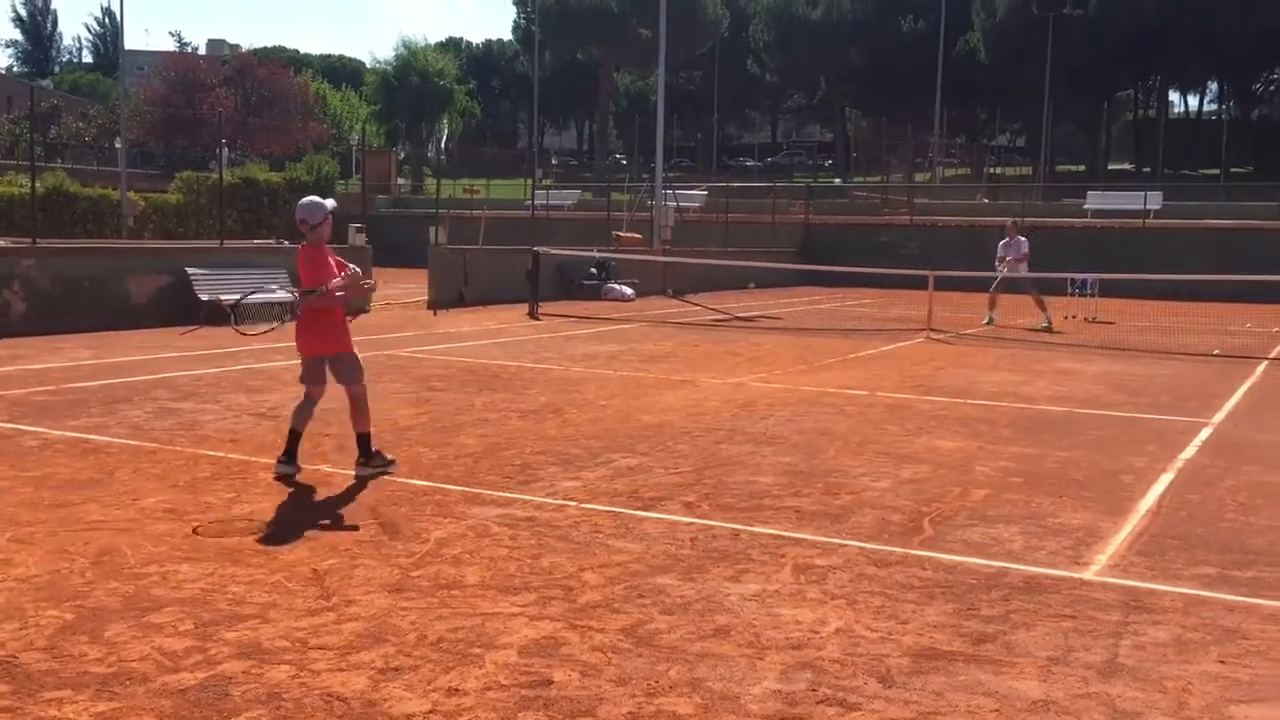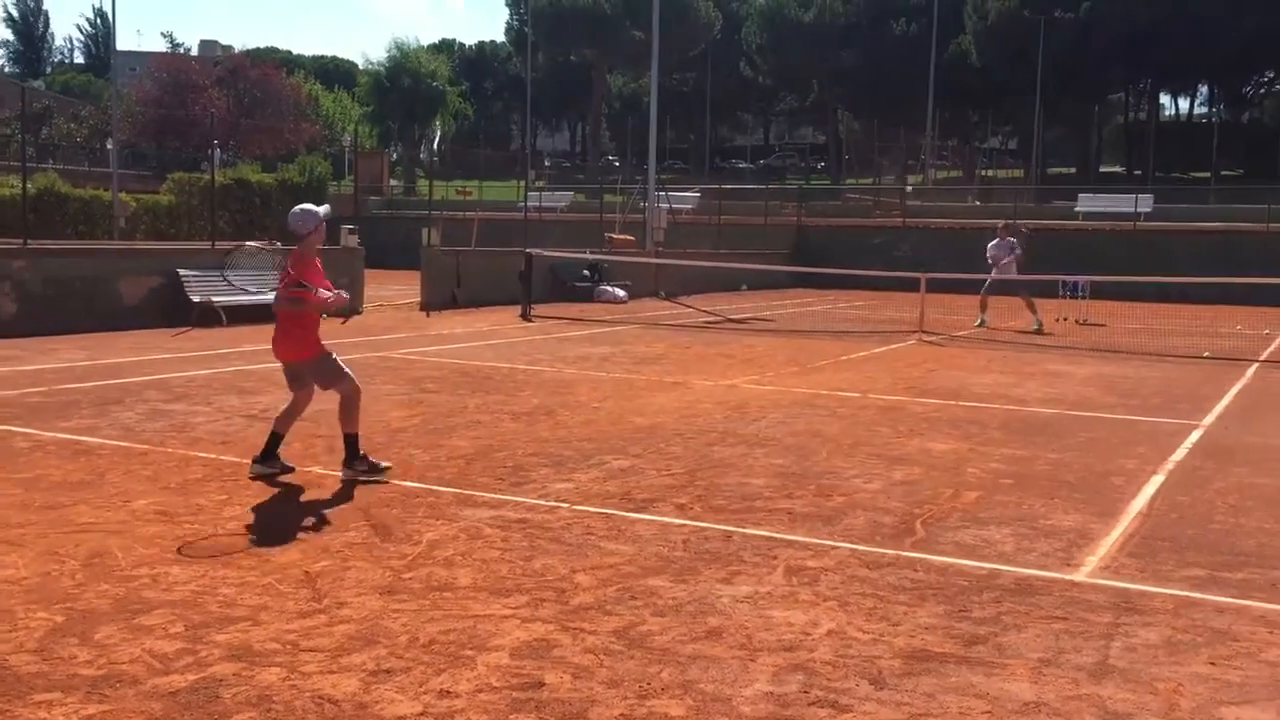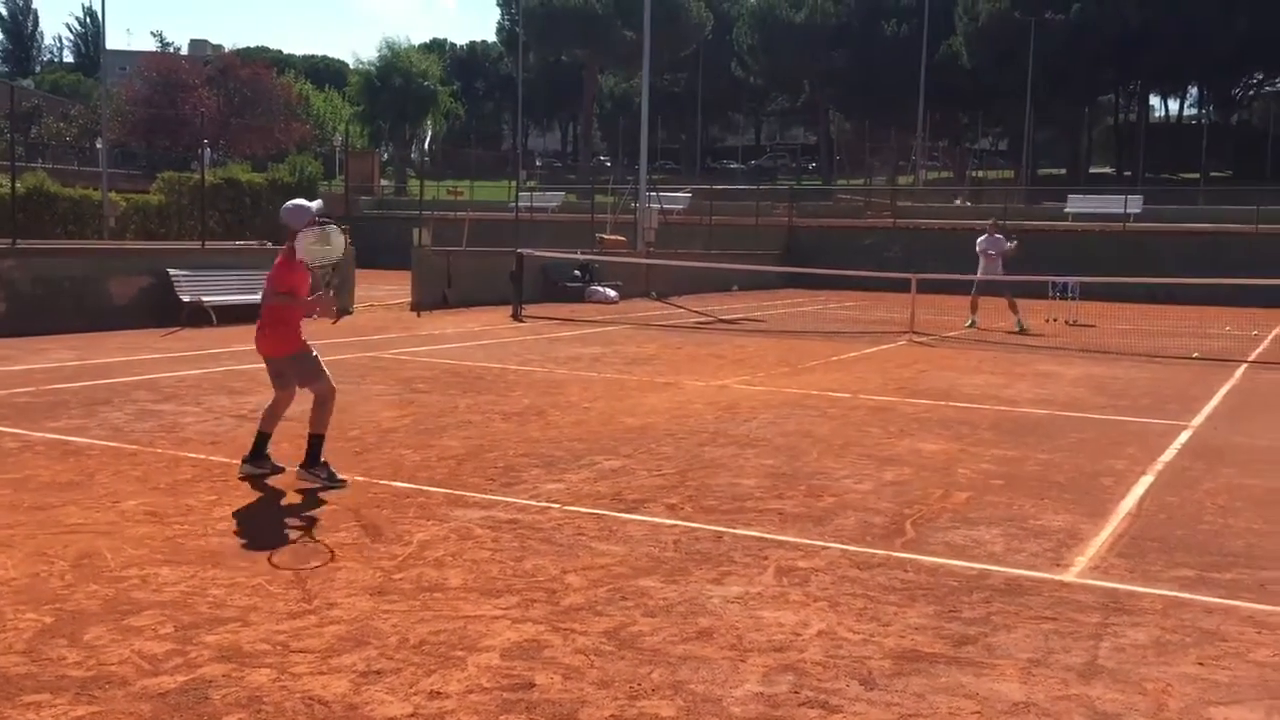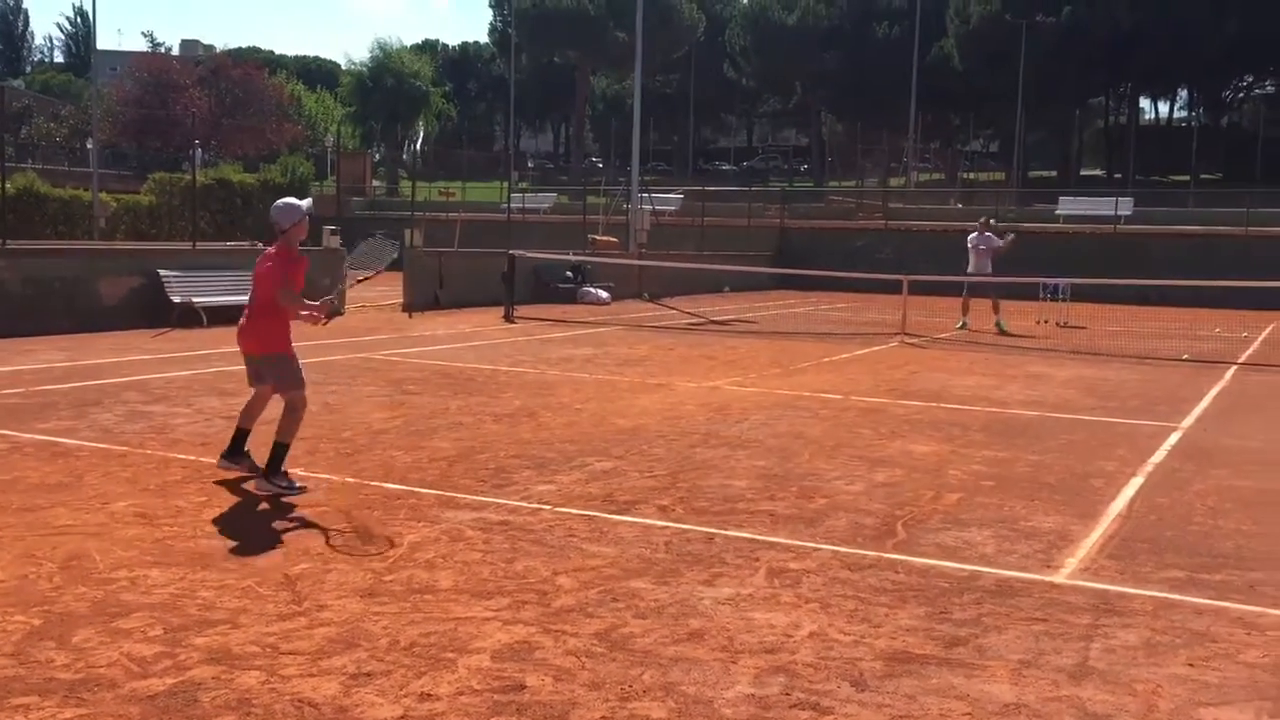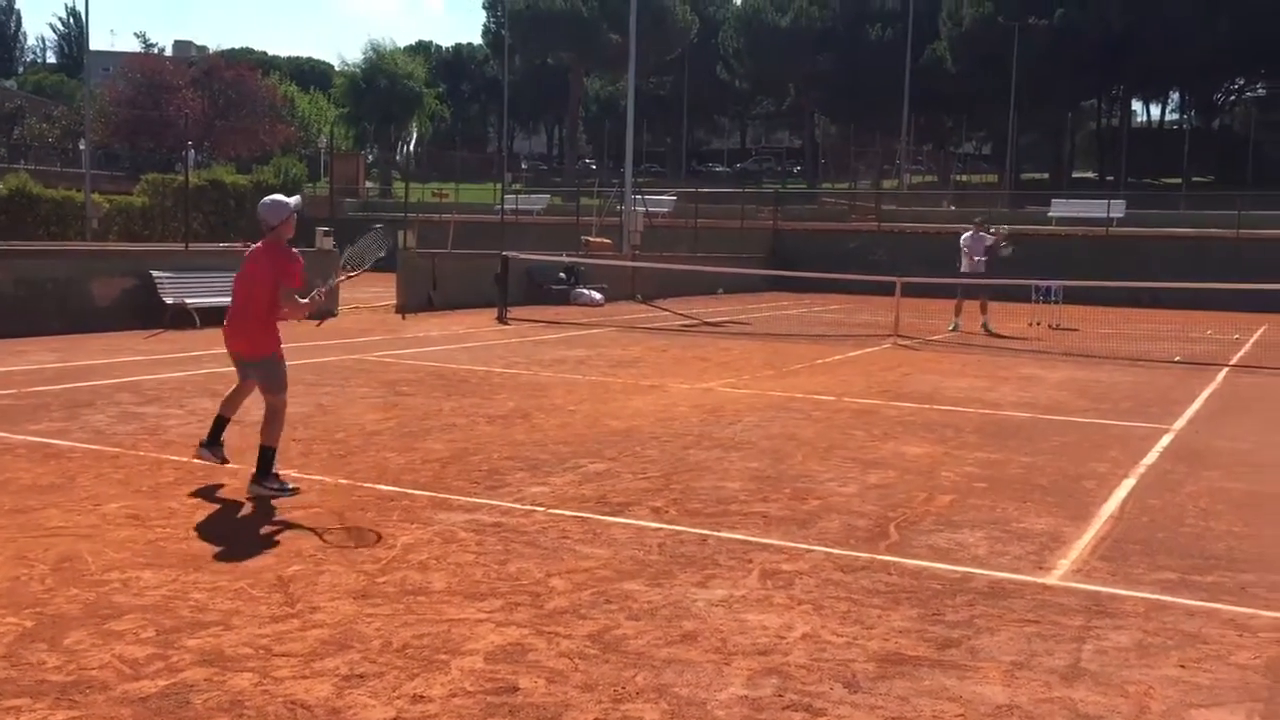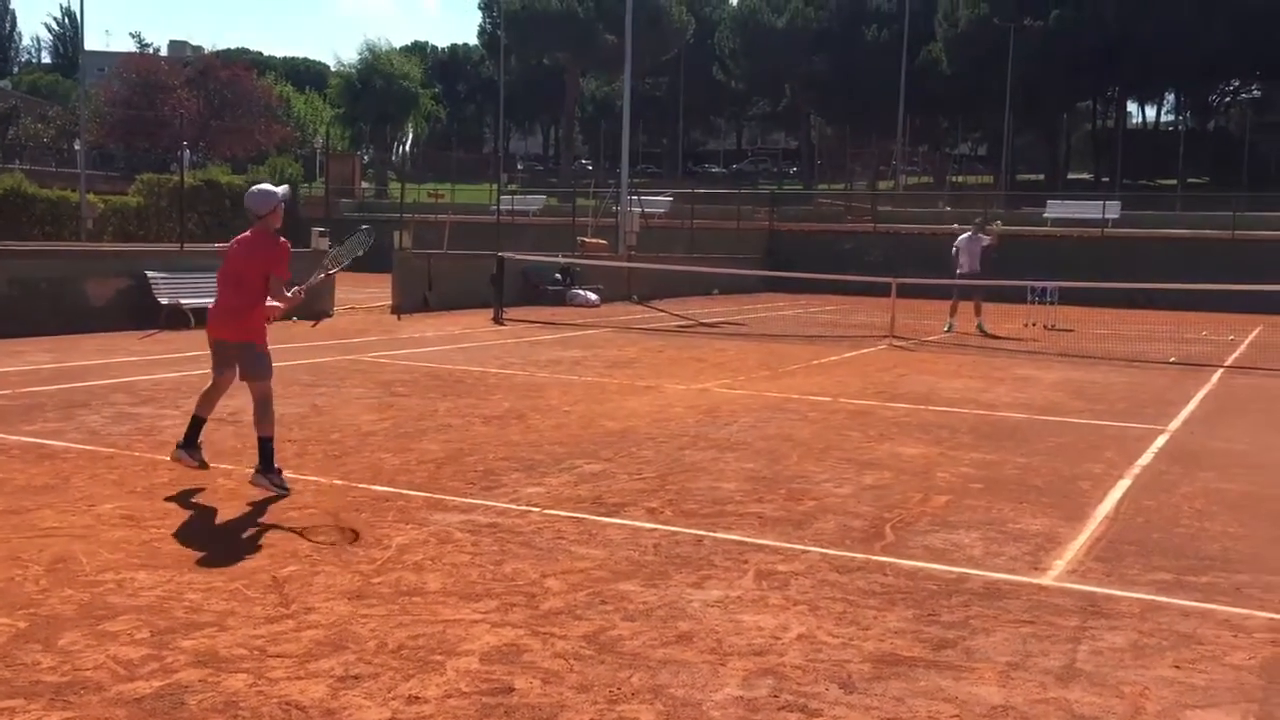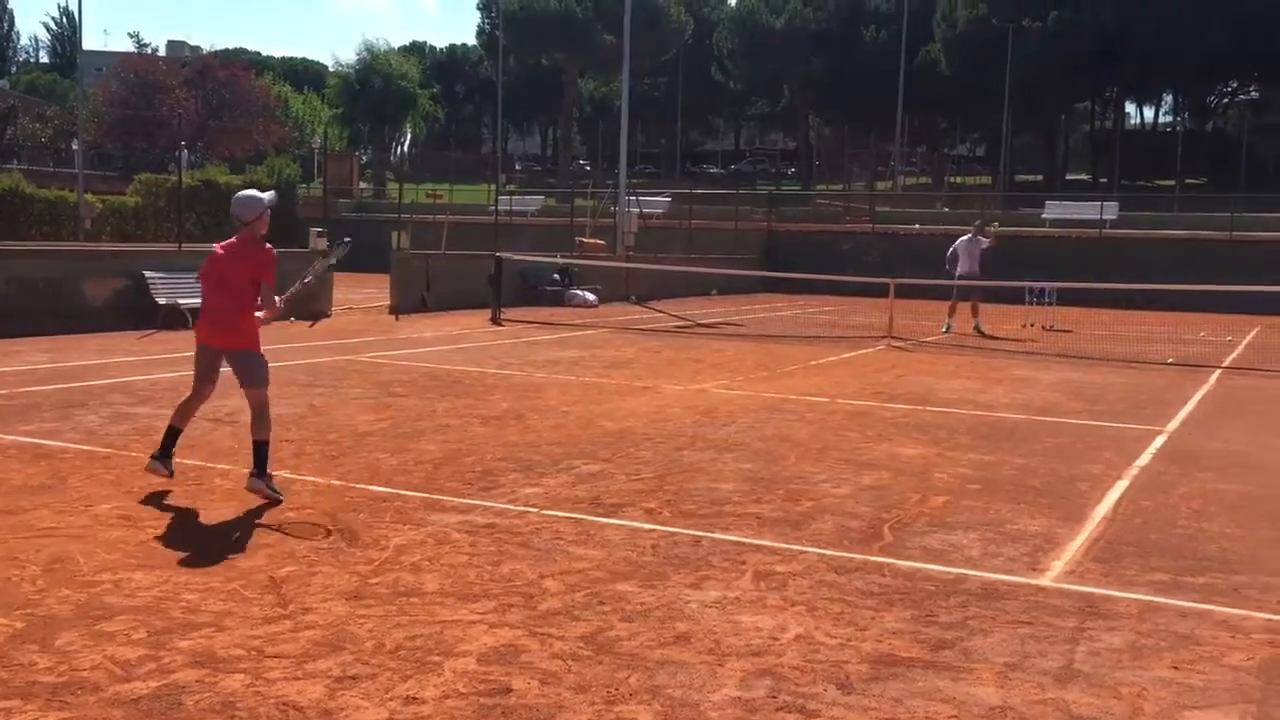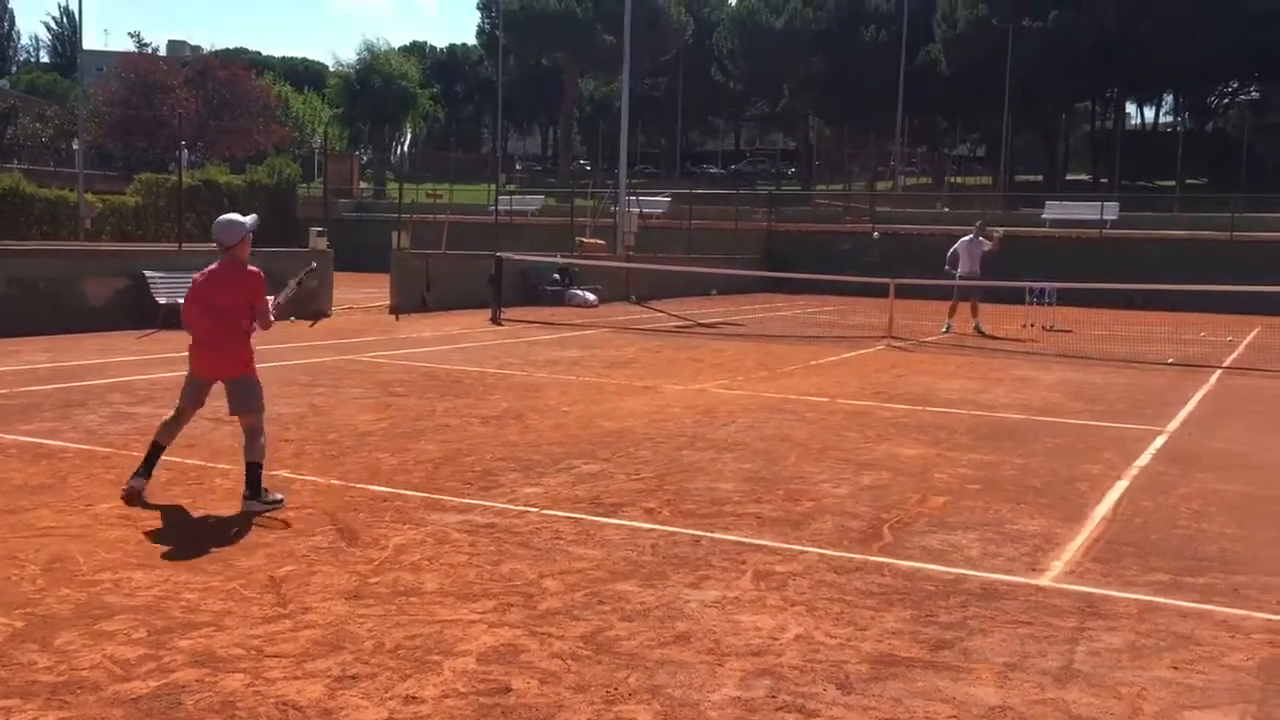
dt=0.1s
person 1, frame 1
left shoulder: (311, 251)
right shoulder: (318, 255)
left elbow: (347, 272)
right elbow: (310, 300)
left wrist: (352, 282)
right wrist: (350, 291)
left hip: (308, 337)
right hip: (333, 337)
left knee: (312, 394)
right knee: (357, 393)
left ankle: (289, 457)
right ankle: (366, 457)
person 1, frame 2
left shoulder: (310, 261)
right shoulder: (300, 264)
left elbow: (327, 294)
right elbow: (279, 304)
left wrist: (333, 299)
right wrist: (316, 305)
left hip: (289, 343)
right hip: (303, 344)
left knee: (301, 397)
right knee: (350, 392)
left ankle: (266, 458)
right ankle: (354, 461)
person 1, frame 3
left shoulder: (294, 257)
right shoulder: (292, 260)
right elbow: (271, 301)
left wrist: (319, 306)
right wrist: (311, 305)
left hip: (271, 337)
right hip: (283, 339)
left knee: (284, 395)
right knee: (325, 392)
left ankle: (256, 457)
right ankle: (312, 463)
person 1, frame 4
left shoulder: (271, 254)
right shoulder: (294, 258)
right elbow: (285, 300)
left wrist: (303, 314)
right wrist: (318, 308)
left hip: (249, 334)
right hip: (271, 339)
left knee: (263, 392)
right knee: (296, 401)
left ankle: (235, 453)
right ankle: (273, 474)
person 1, frame 5
left shoulder: (254, 252)
right shoulder: (288, 257)
right elbow: (285, 302)
left wrist: (287, 311)
right wrist: (307, 305)
left hip: (235, 332)
right hip: (260, 339)
left knee: (245, 384)
right knee: (276, 405)
left ankle: (211, 442)
right ankle: (263, 476)
person 1, frame 6
left shoulder: (237, 243)
right shoulder: (278, 246)
right elbow: (280, 294)
right wrist: (291, 299)
left hip: (219, 323)
right hip: (248, 328)
left knee: (219, 383)
right knee: (263, 396)
left ankle: (189, 445)
right ankle: (265, 468)
person 1, frame 7
left shoulder: (218, 251)
right shoulder: (263, 252)
left elbow: (212, 293)
right elbow: (266, 301)
right wrist: (271, 310)
left hip: (209, 330)
right hip: (240, 334)
left knee: (199, 393)
right knee: (259, 403)
left ankle: (163, 455)
right ankle: (260, 472)
person 1, frame 8
left shoulder: (201, 280)
right shoulder: (251, 277)
left elbow: (188, 321)
right elbow: (264, 322)
right wrist: (268, 310)
left hip: (202, 358)
right hip: (237, 361)
left knee: (181, 415)
right knee: (254, 427)
left ankle: (141, 477)
right ankle: (254, 494)
